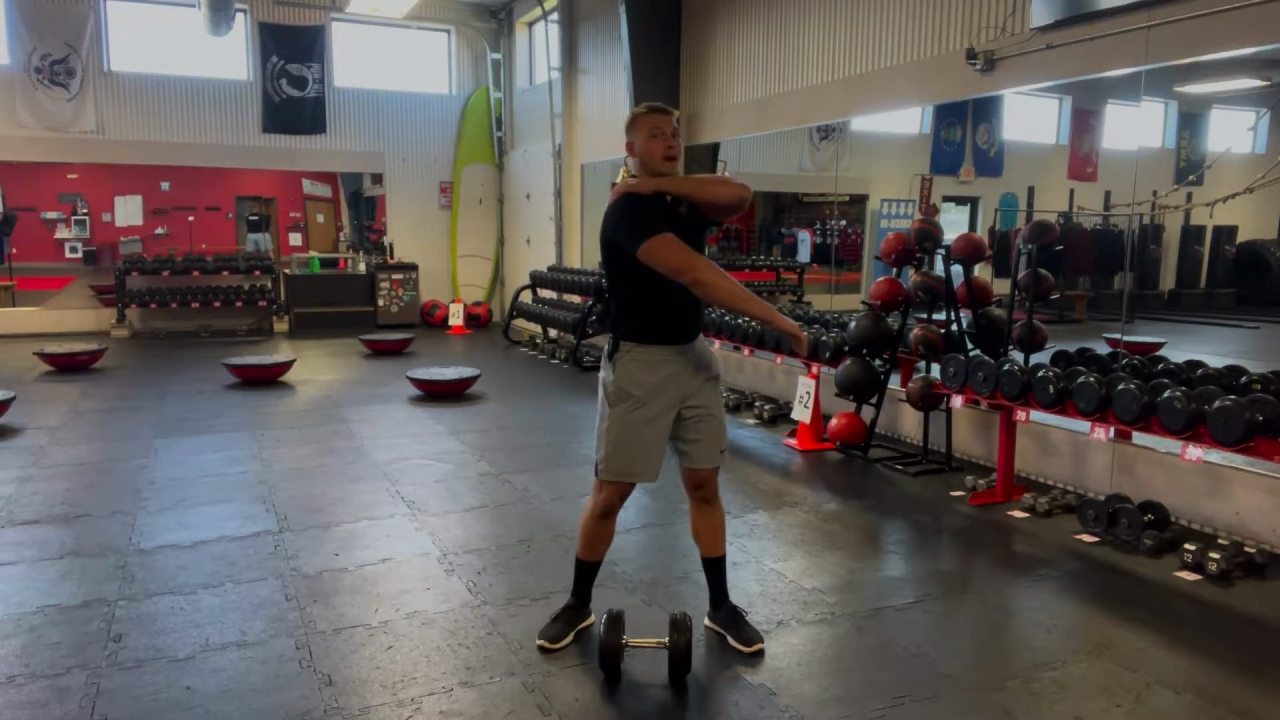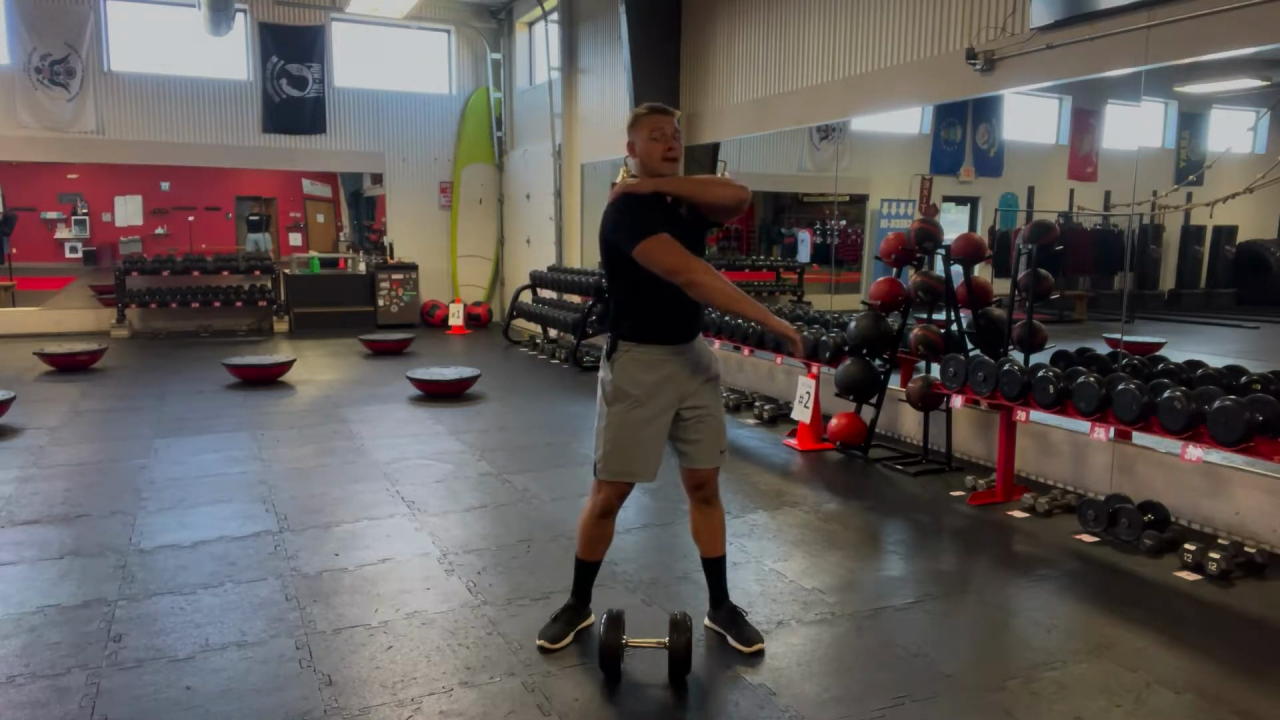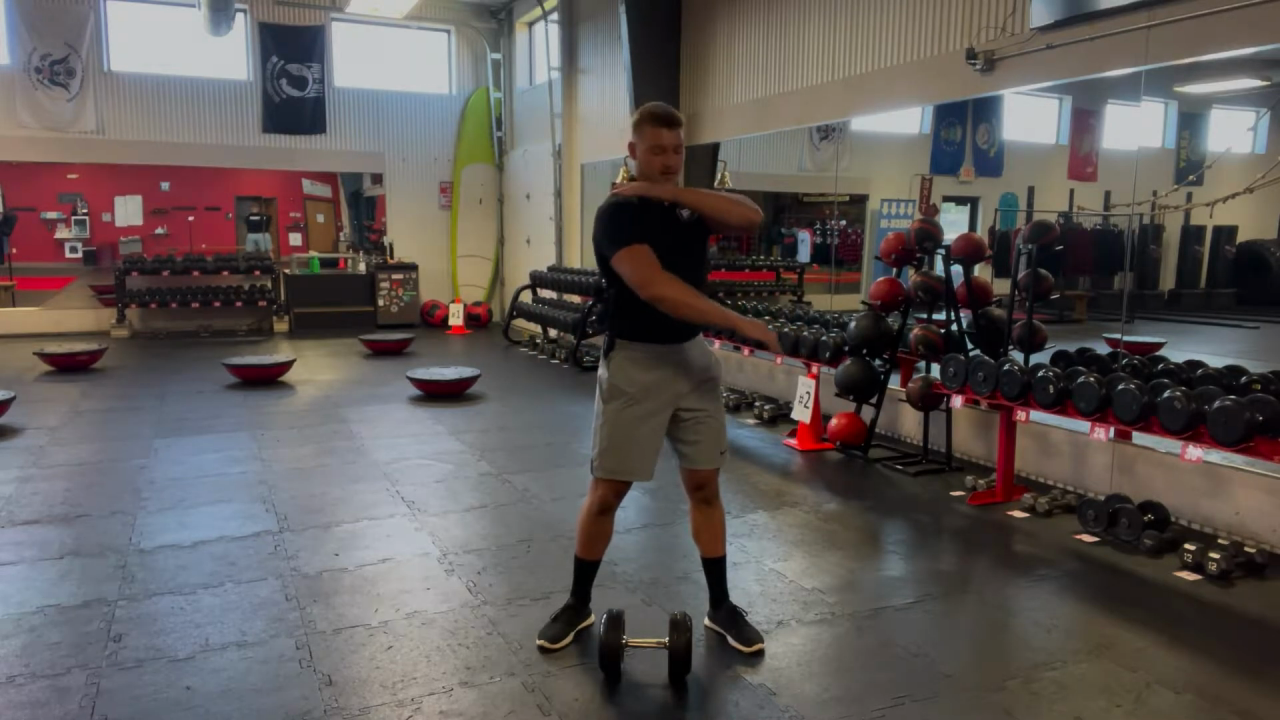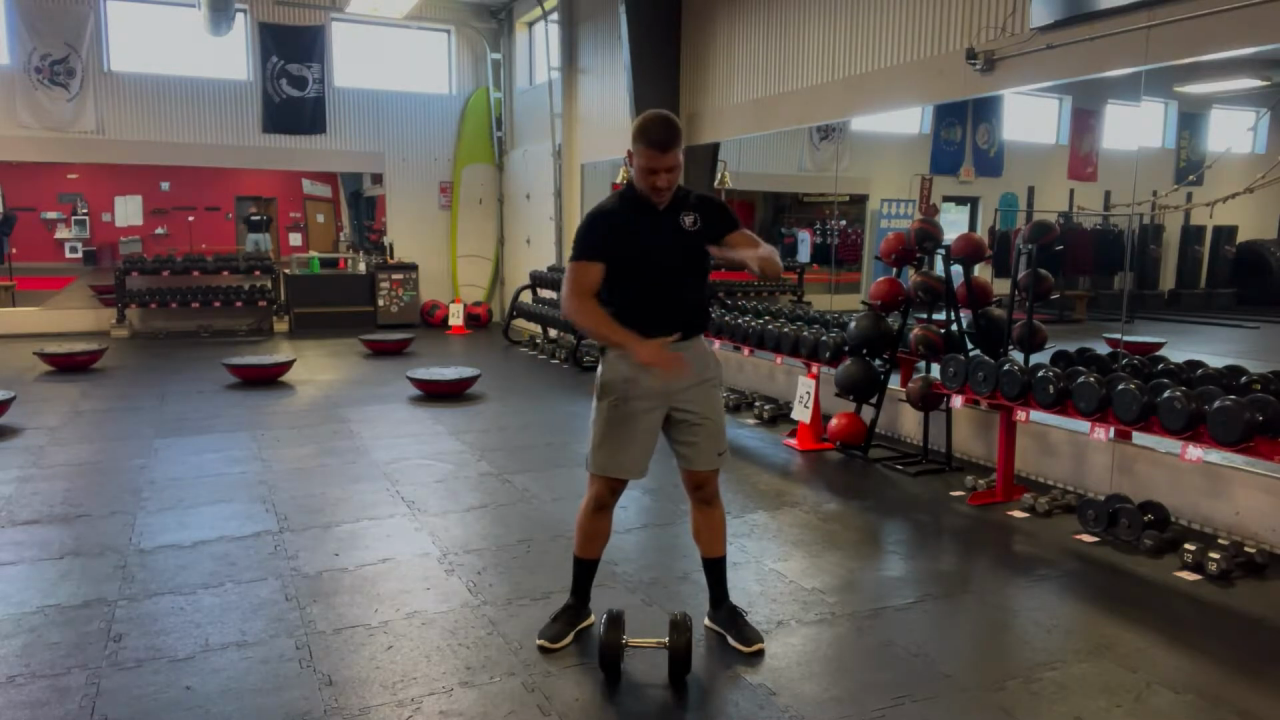
dt=0.2s
person 1, frame 1
left shoulder: (685, 200)
right shoulder: (630, 211)
left elbow: (739, 196)
right elbow: (694, 273)
left wrist: (662, 184)
right wrist: (776, 318)
left hip: (693, 358)
right hip: (639, 364)
left knee: (704, 485)
right knee: (610, 493)
left ankle: (720, 606)
right ankle: (578, 604)
person 1, frame 2
left shoulder: (688, 201)
right shoulder: (627, 209)
left elbow: (738, 197)
right elbow: (687, 274)
left wrist: (661, 184)
right wrist: (769, 319)
left hip: (693, 357)
right hip: (638, 363)
left knee: (704, 485)
right knee: (609, 492)
left ankle: (720, 606)
right ankle: (579, 604)
person 1, frame 3
left shoulder: (693, 205)
right shoulder: (619, 213)
left elbow: (748, 215)
right elbow: (652, 286)
left wrist: (678, 194)
right wrist: (739, 322)
left hip: (694, 358)
right hip: (635, 363)
left knee: (705, 486)
right knee: (607, 491)
left ankle: (720, 606)
right ankle: (578, 604)
person 1, frame 4
left shoulder: (703, 209)
right shoulder: (607, 219)
left elbow: (767, 256)
right elbow: (576, 299)
left wrist: (756, 257)
right wrist: (632, 344)
left hip: (694, 361)
right hip: (629, 364)
left knee: (704, 486)
right knee: (603, 489)
left ankle: (720, 606)
right ankle: (578, 604)
